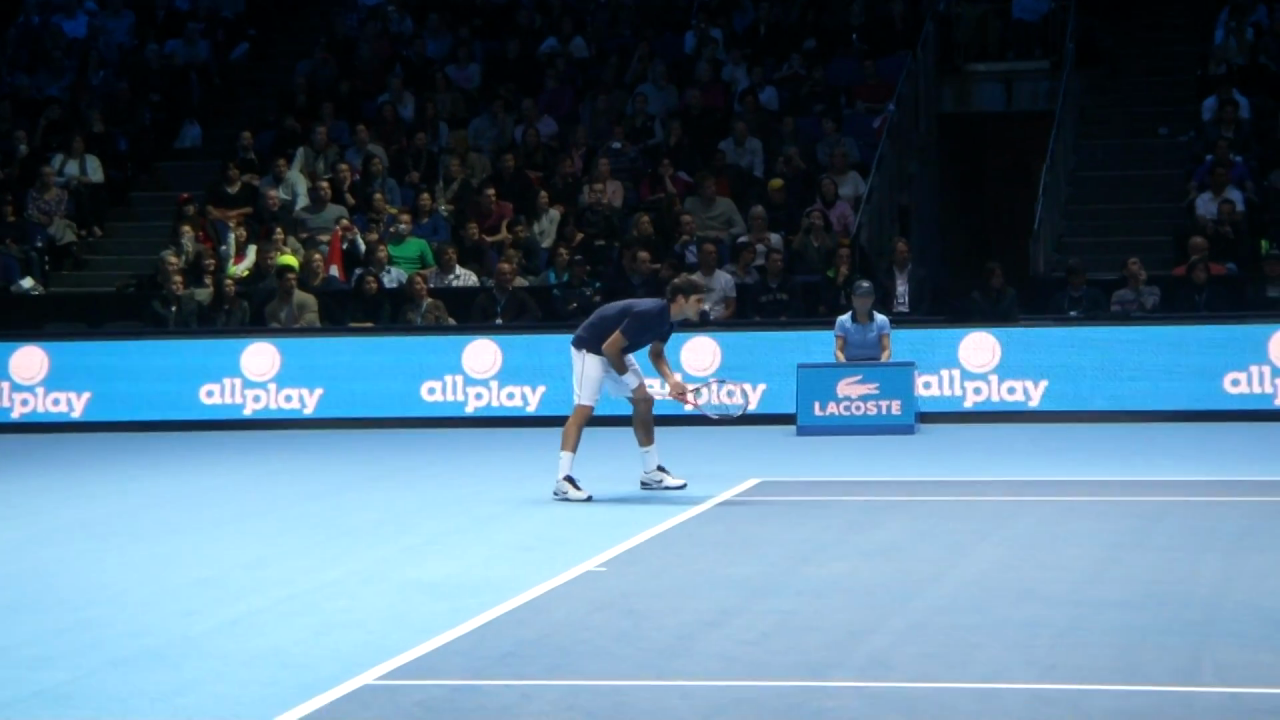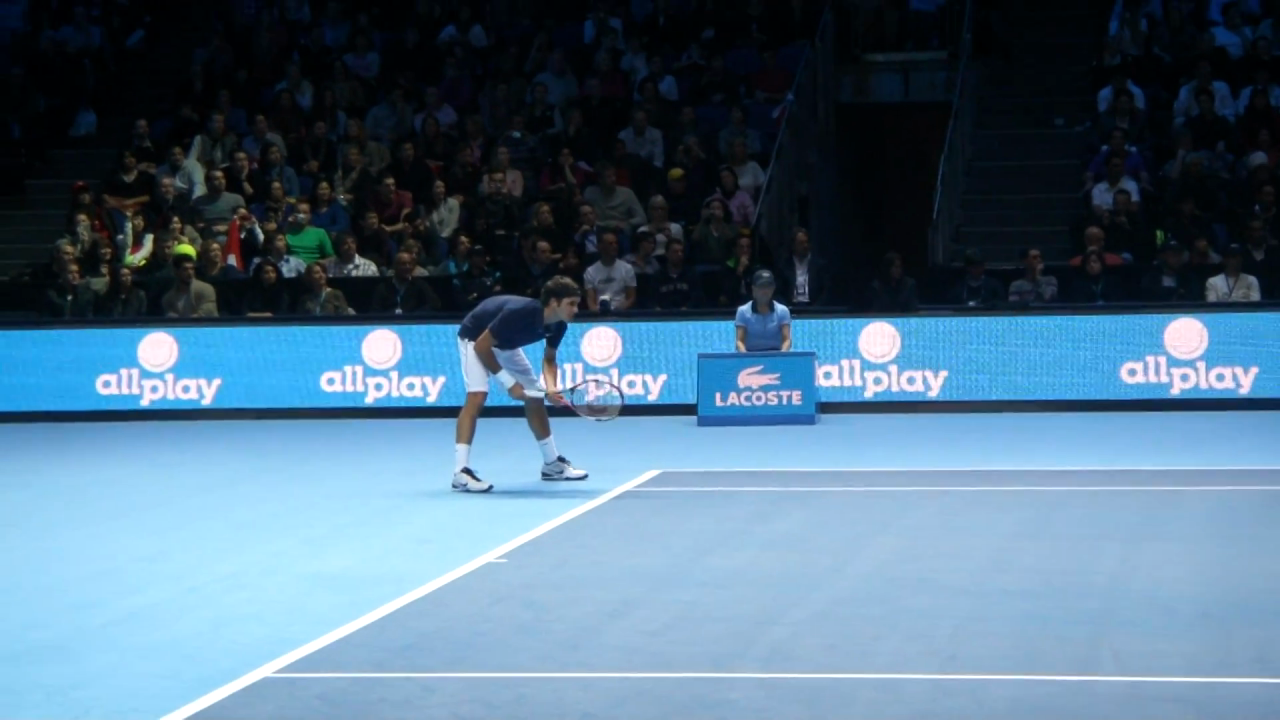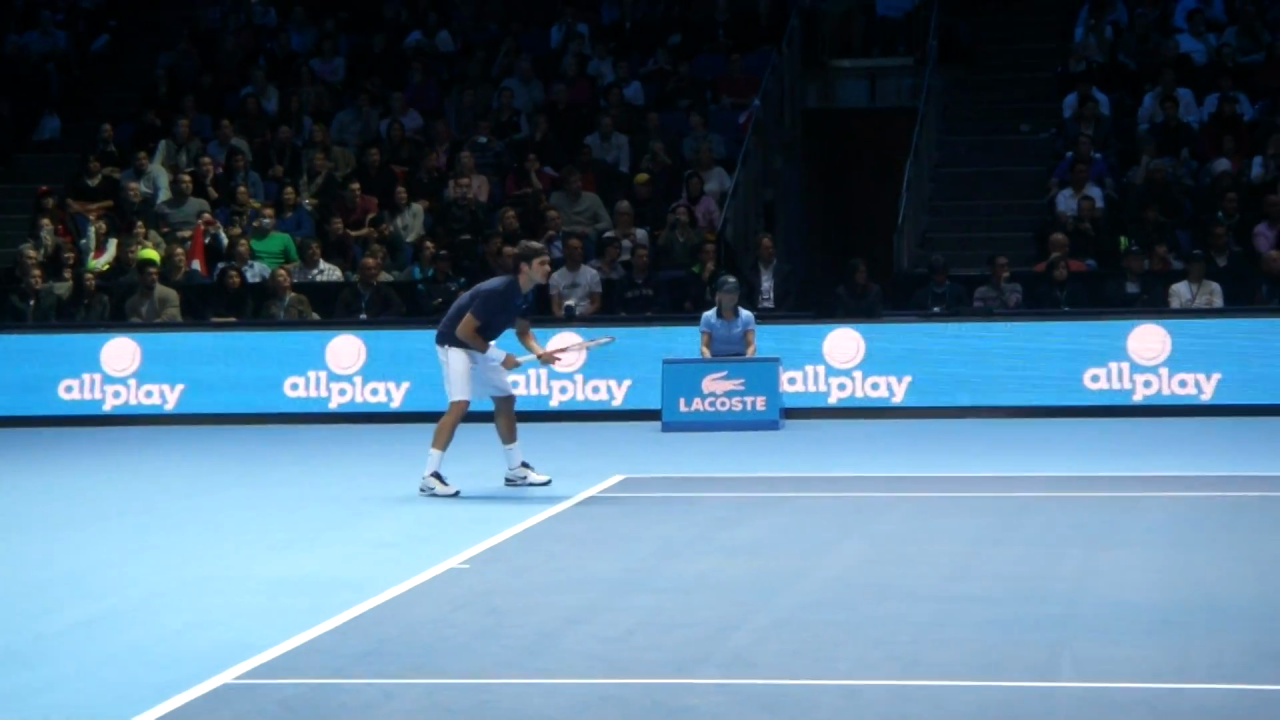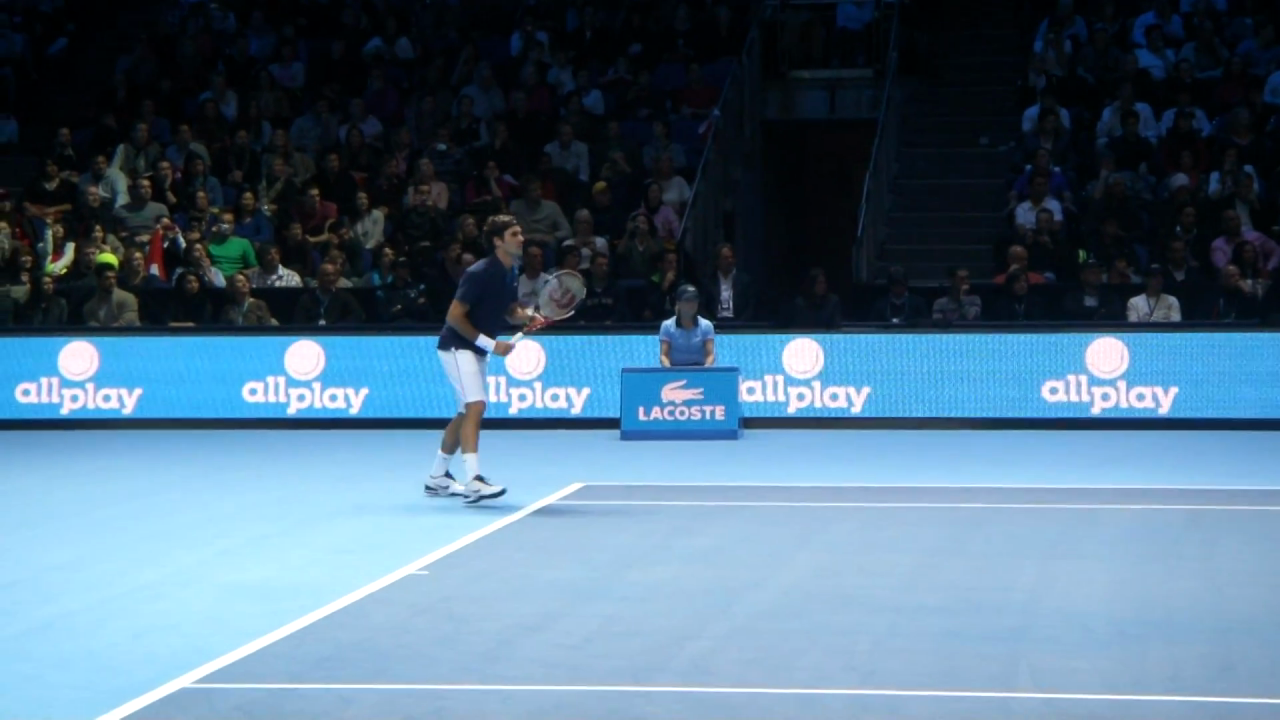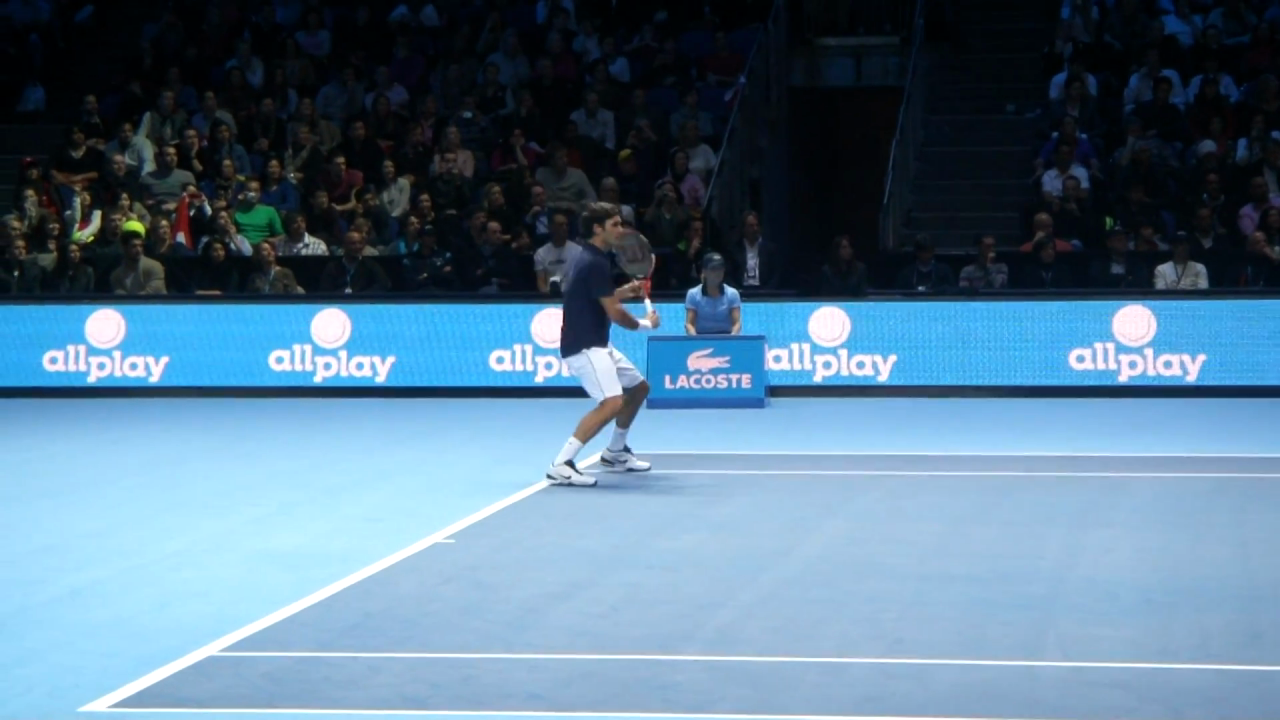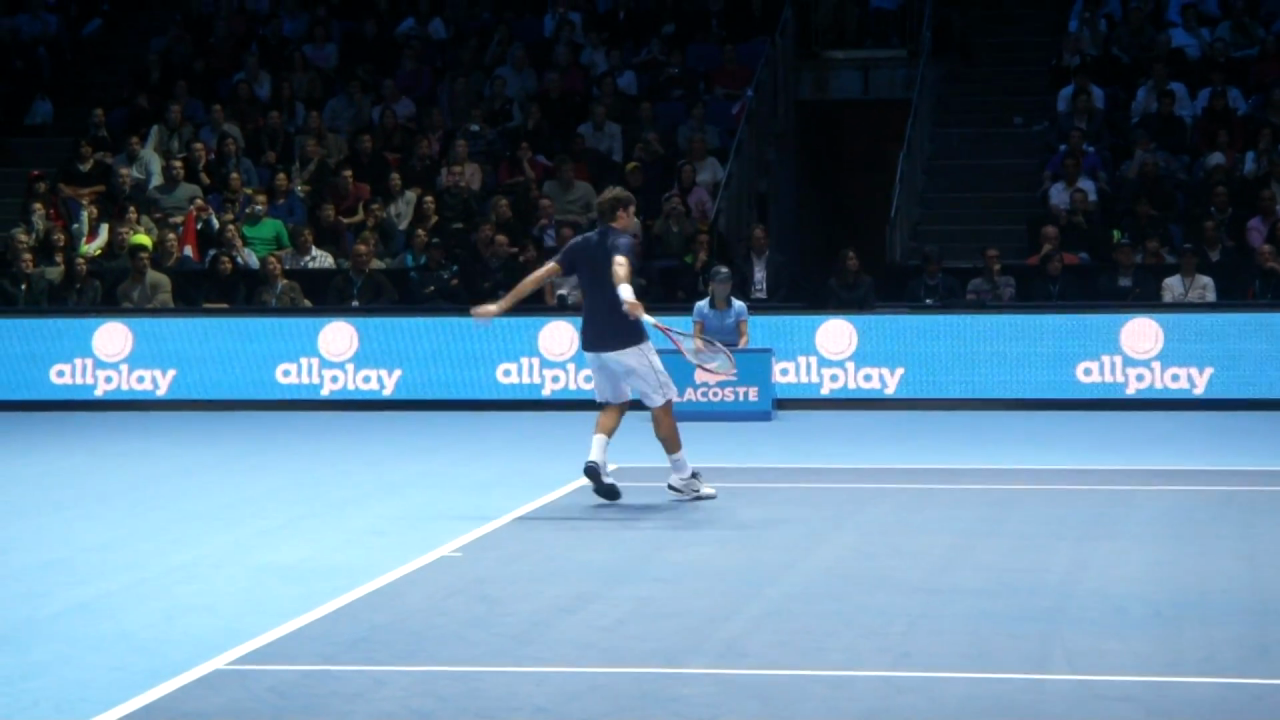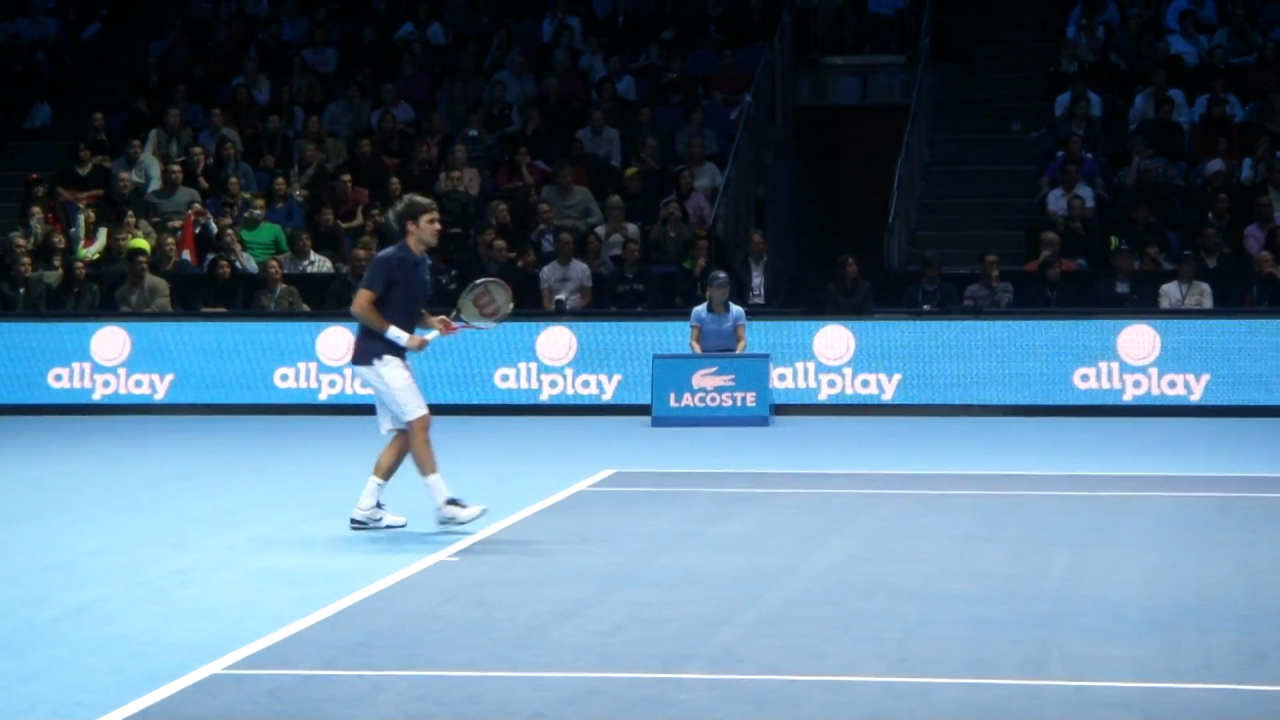
dt=0.7s
person 1, frame 1
left shoulder: (669, 318)
right shoulder: (648, 313)
left elbow: (656, 353)
right elbow: (609, 348)
left wrist: (672, 380)
right wrist: (633, 383)
left hip: (615, 350)
right hip: (590, 347)
left knee: (644, 402)
right knee: (584, 408)
left ankle: (651, 472)
right ankle: (563, 480)
person 1, frame 2
left shoulder: (558, 324)
right shoulder: (519, 313)
left elbow: (549, 359)
right elbow: (481, 346)
left wrist: (551, 388)
right wrist: (508, 382)
left hip: (506, 344)
right hip: (476, 339)
left knee: (535, 397)
right knee: (477, 397)
left ankle: (552, 463)
right ankle: (461, 472)
person 1, frame 3
left shoulder: (526, 292)
right shoulder: (496, 291)
left elbow: (522, 329)
right elbow: (463, 331)
left wrist: (537, 350)
right wrist: (500, 356)
left hip: (481, 344)
right hip: (455, 342)
left knee: (505, 400)
right knee: (460, 405)
left ankle: (516, 469)
right ankle: (430, 477)
person 1, frame 4
left shoulder: (510, 273)
right shoulder: (479, 273)
left elbow: (511, 313)
right elbow: (454, 317)
left wrist: (527, 317)
right wrist: (489, 343)
left hip: (477, 350)
right hip: (457, 347)
left knee: (467, 413)
right knee: (476, 406)
left ankle: (437, 478)
right ankle: (472, 481)
person 1, frame 5
left shoulder: (591, 259)
right shoulder: (595, 264)
right elbow: (614, 314)
left wrist: (624, 291)
right wrist: (645, 323)
left hip: (594, 345)
right hip: (584, 348)
left knee: (640, 387)
right knee: (612, 401)
left ankle: (616, 451)
right ankle: (561, 463)
person 1, frame 6
left shoulder: (581, 245)
right shoulder: (623, 241)
left elbow: (539, 276)
right elbow: (619, 267)
left wrist: (499, 307)
right wrist: (627, 294)
left hip: (593, 344)
right hip: (628, 342)
left knee: (613, 405)
right knee: (662, 406)
left ankle: (595, 461)
right ankle: (682, 478)
person 1, frame 7
left shoulder: (420, 264)
right shoulder: (387, 260)
right elbow: (360, 307)
left wrist: (436, 321)
right wrist: (400, 336)
left hip: (392, 357)
right hip: (376, 357)
left knee: (403, 435)
right knee: (417, 421)
left ankle: (365, 509)
right ankle: (443, 502)
